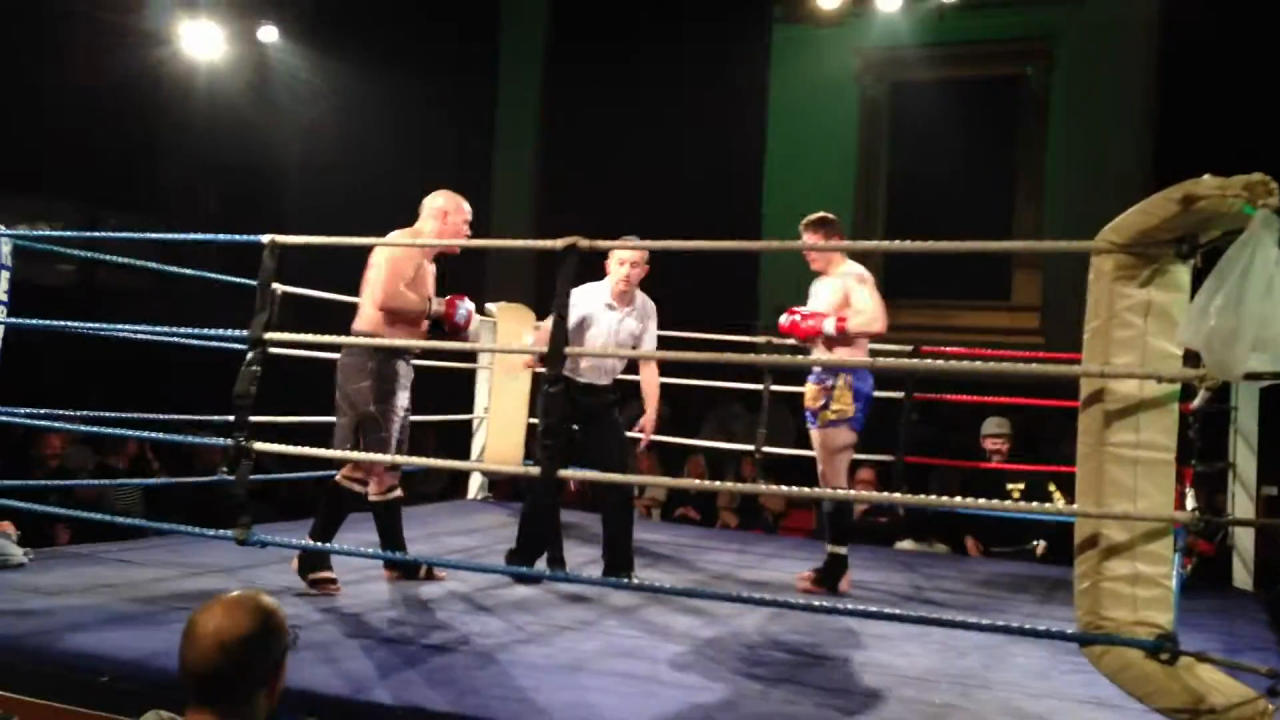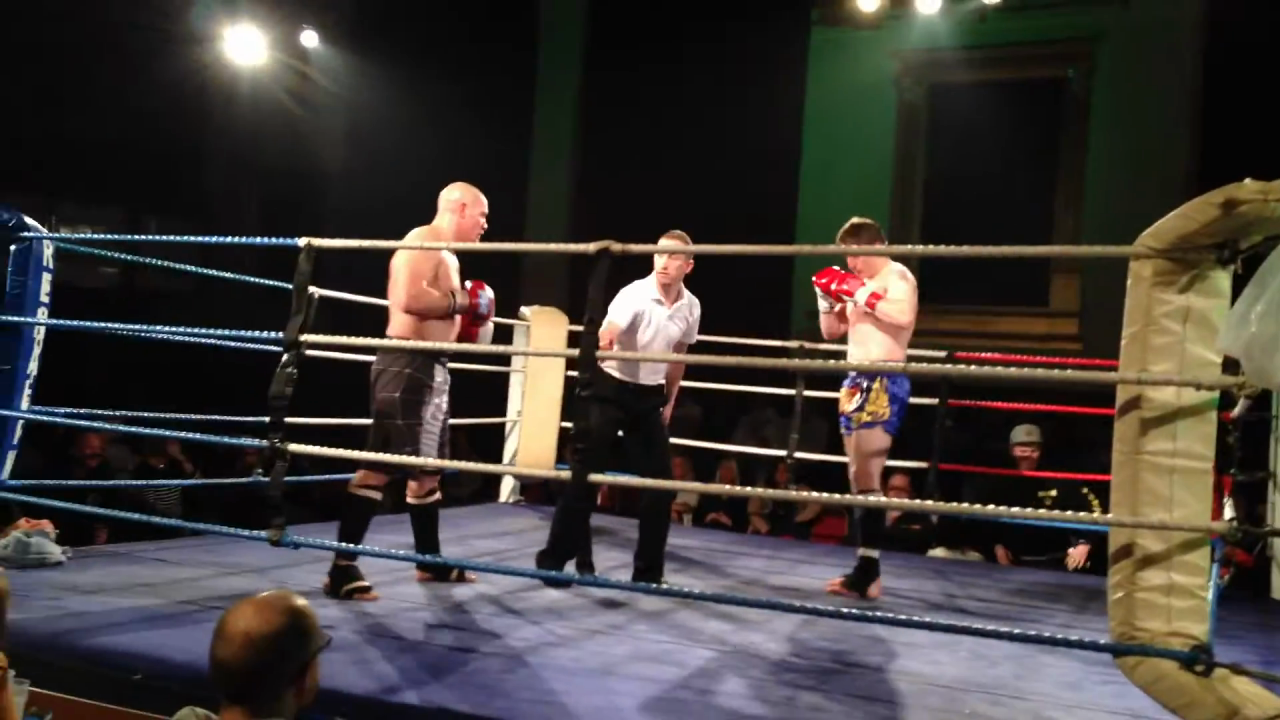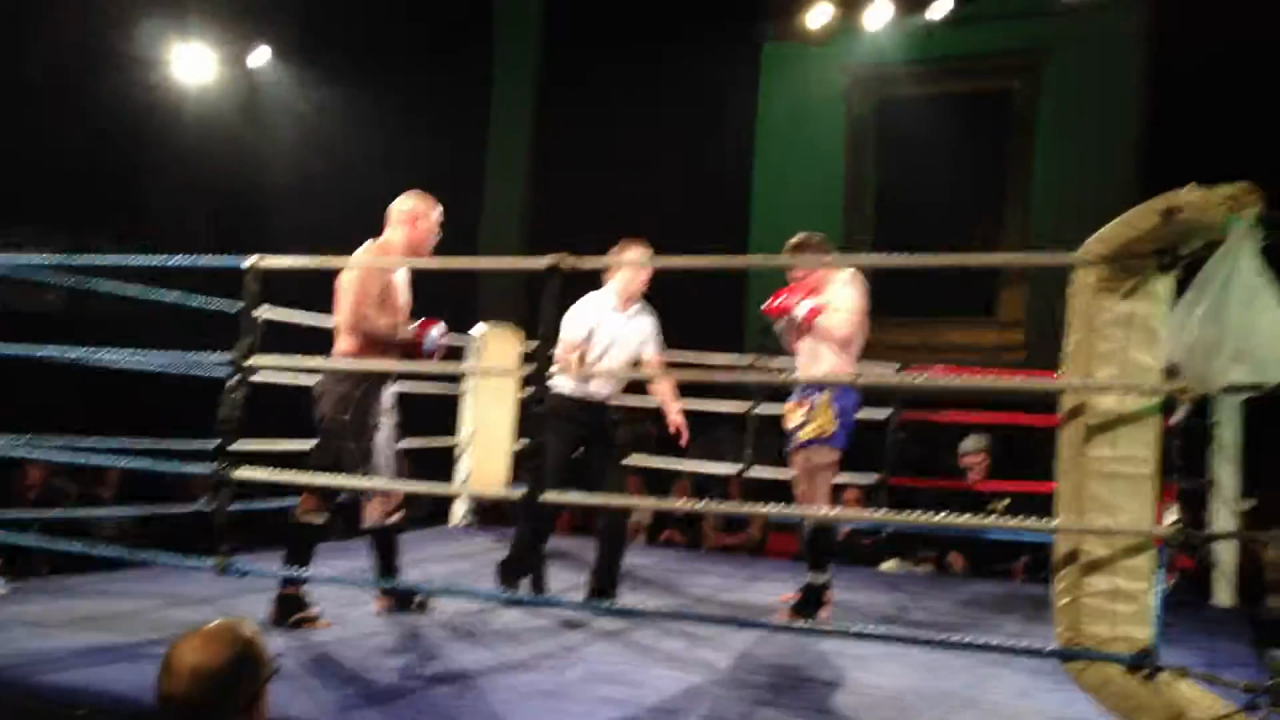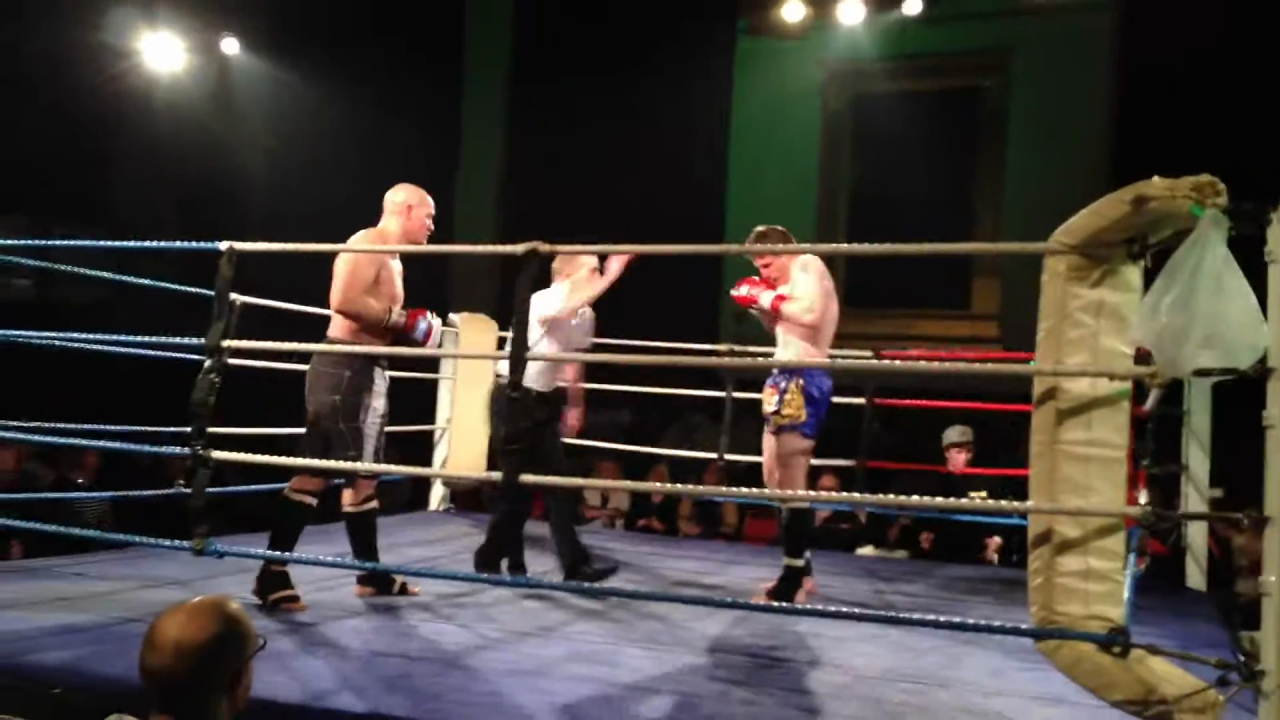
dt=0.3s
person 1, frame 1
left shoulder: (424, 259)
right shoulder: (404, 244)
right elbow: (386, 297)
left wrist: (444, 324)
right wrist: (442, 309)
left hip: (393, 364)
right hip: (371, 361)
left knee: (388, 464)
right knee: (367, 460)
left ankle: (397, 559)
right ankle: (313, 552)
person 1, frame 2
left shoulder: (447, 255)
right shoulder: (422, 243)
right elbow: (410, 300)
left wrist: (465, 325)
right wrist: (465, 301)
left hip: (431, 368)
right hip: (406, 366)
left knee: (428, 467)
right knee: (380, 466)
left ankle: (429, 560)
right ankle: (342, 567)
person 1, frame 3
left shoulder: (400, 269)
right shoulder: (373, 259)
right elbow: (353, 319)
left wrist: (413, 342)
right wrist: (410, 334)
left hip: (374, 387)
right hip: (353, 385)
left knee: (387, 489)
right knee: (323, 490)
left ankle: (391, 587)
right ankle: (289, 596)
person 1, frame 4
left shoulder: (391, 258)
right shoulder: (369, 244)
right elbow: (343, 300)
left wrist: (407, 328)
right wrist: (401, 320)
left hip: (368, 372)
right hip: (345, 369)
left knee: (364, 475)
right knee: (316, 472)
left ankle: (372, 574)
right ankle: (272, 574)
person 2, frame 1
left shoulder: (854, 276)
right shoulder: (818, 284)
left elbow: (877, 322)
left wrist: (825, 324)
right wrist: (798, 326)
left hip: (847, 381)
right hip: (821, 380)
left knee: (834, 474)
right knee: (827, 475)
left ankle: (836, 570)
right ankle: (833, 563)
person 2, frame 2
left shoulder: (896, 274)
right shoulder: (858, 282)
left elbow: (903, 316)
right elbow: (832, 331)
left wrist: (859, 294)
right wrist: (828, 296)
left hip: (883, 383)
right hip: (856, 382)
left knee: (866, 474)
right knee: (859, 478)
left ankle: (867, 572)
right ankle: (866, 568)
person 2, frame 3
left shoulder: (847, 282)
right shoulder: (814, 294)
left elbow: (844, 328)
left wrist: (804, 307)
right wrist: (786, 318)
left hip: (830, 397)
right hip: (806, 395)
left knee: (815, 496)
right knee: (807, 493)
left ankle: (815, 599)
right ankle: (818, 583)
person 2, frame 4
left shoulder: (808, 266)
right shoulder: (787, 280)
left elbow: (811, 315)
left wrist: (768, 298)
right wrist: (759, 302)
left hip: (803, 381)
right hip: (785, 380)
left knee: (789, 482)
right knee: (776, 479)
left ankle: (793, 581)
right ankle: (801, 568)
person 3, frame 1
left shoulder: (646, 309)
right shoulder: (585, 297)
left elbow: (647, 364)
right elbow: (549, 330)
left wrist: (651, 412)
right wrist: (535, 350)
left hip: (604, 395)
right hip: (566, 389)
left knee: (620, 478)
left ankle: (618, 567)
right ankle: (524, 557)
person 3, frame 2
left shoulder: (691, 307)
right shoulder: (634, 295)
right elbow: (606, 333)
left wrist: (669, 402)
right wrist: (601, 346)
left hip: (649, 398)
right hip: (608, 389)
left knee: (661, 485)
right knee: (584, 476)
left ankle: (648, 572)
right ankle: (553, 559)
person 3, frame 3
left shoulder: (646, 320)
right shoulder: (588, 307)
left elbow: (655, 370)
right elbow: (565, 352)
left wrist: (674, 411)
right wrist: (573, 363)
left hip: (600, 414)
right hip: (562, 408)
left knee: (615, 503)
right knee: (545, 495)
left ankle: (602, 591)
right ankle: (514, 572)
person 3, frame 4
left shoulder: (584, 317)
right shoulder: (543, 303)
right elbow: (563, 309)
left wrist: (575, 406)
right wrist: (609, 278)
left hip: (544, 401)
right hip: (513, 398)
left knee: (560, 483)
right knee: (518, 484)
left ankle: (576, 566)
right ankle: (491, 560)
